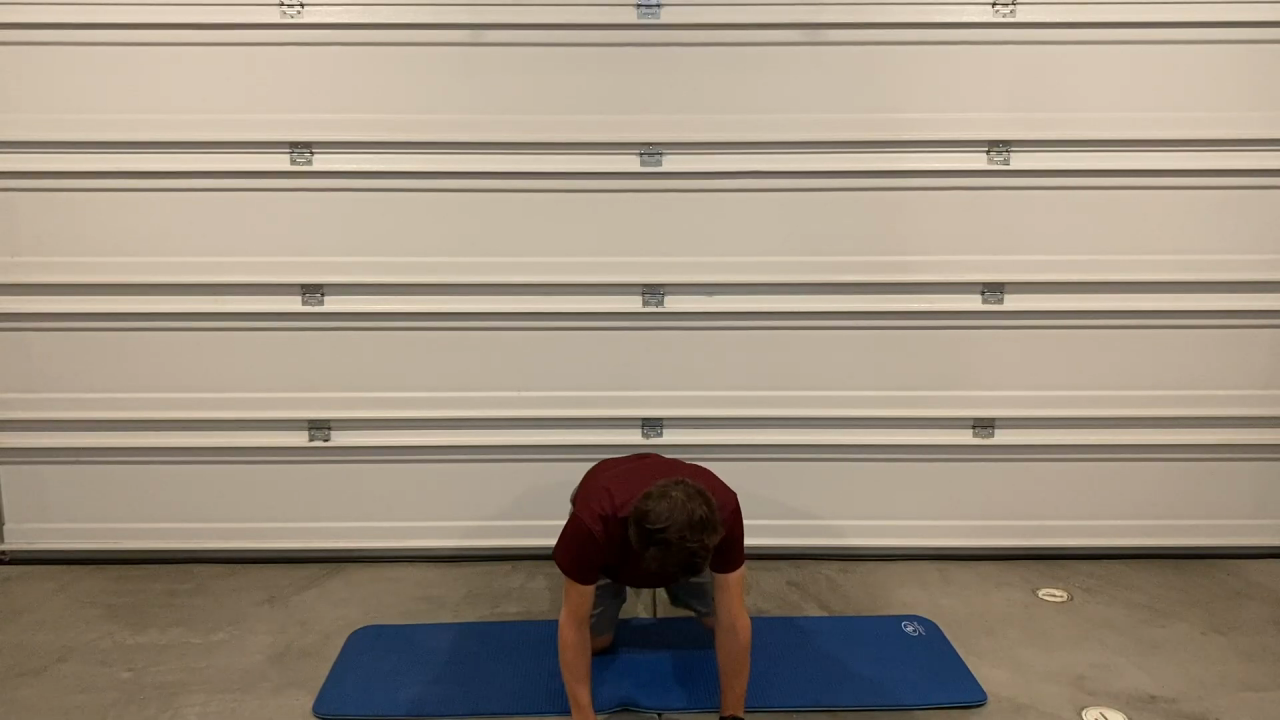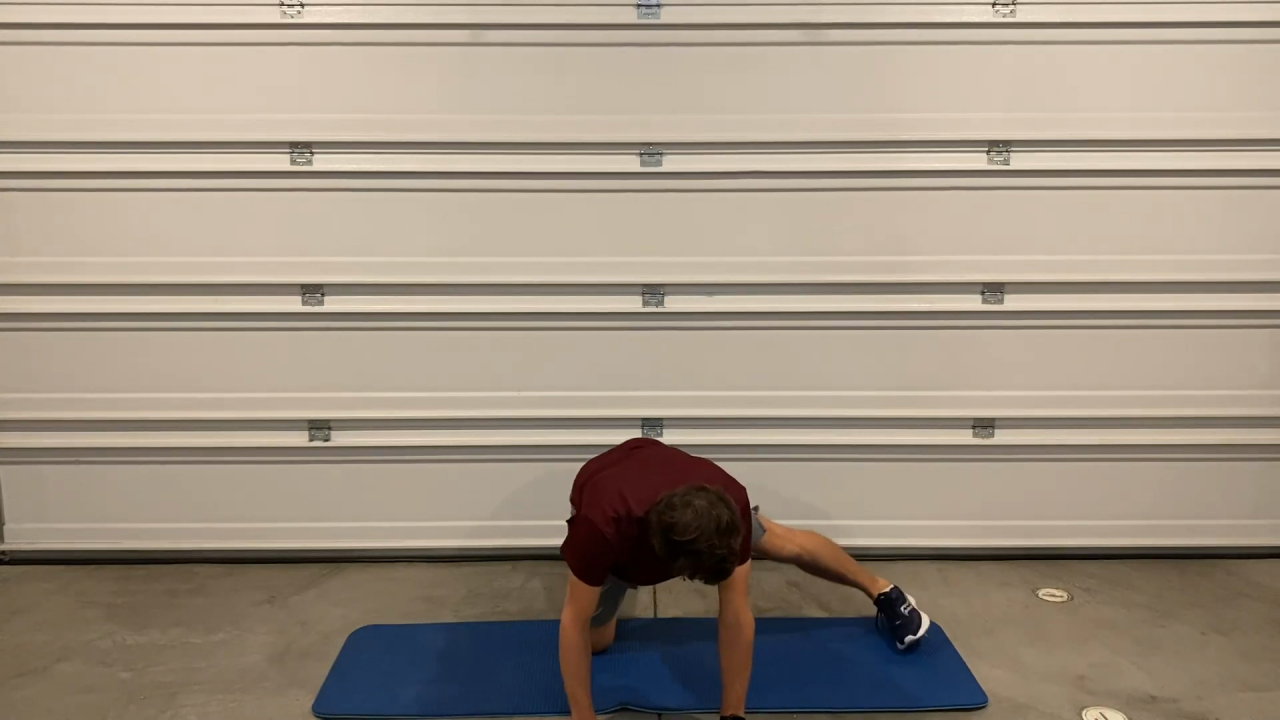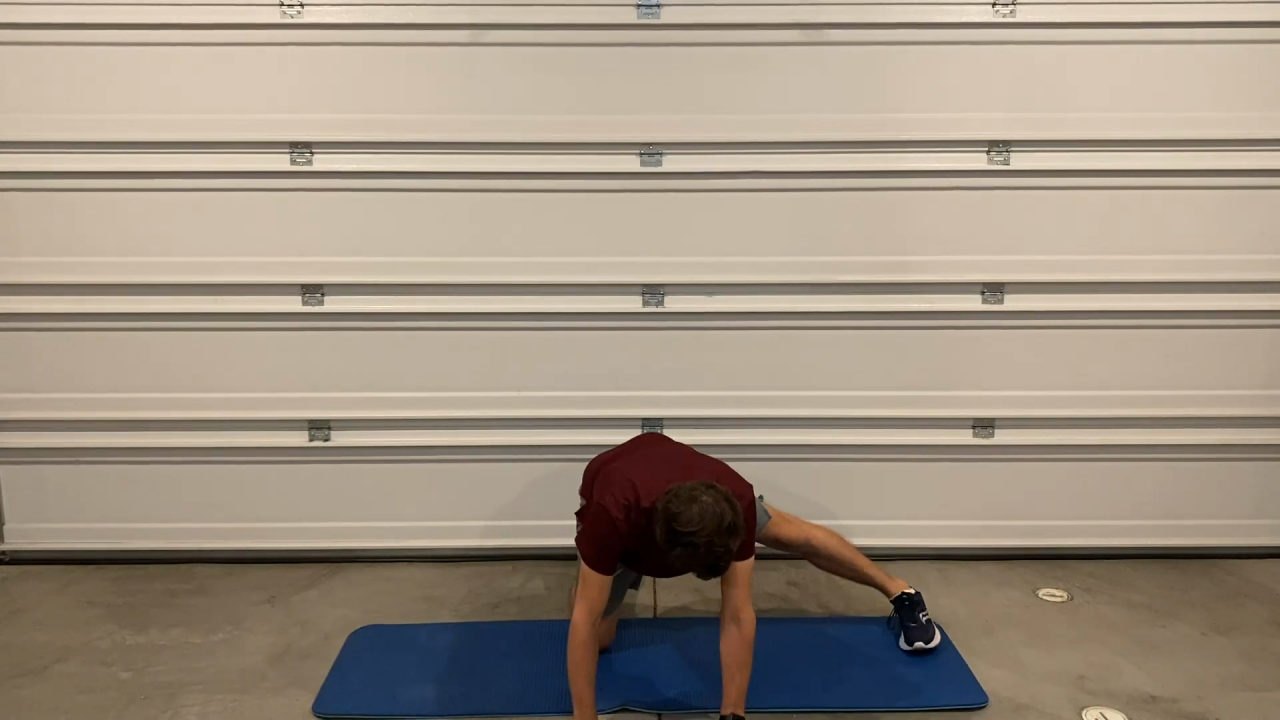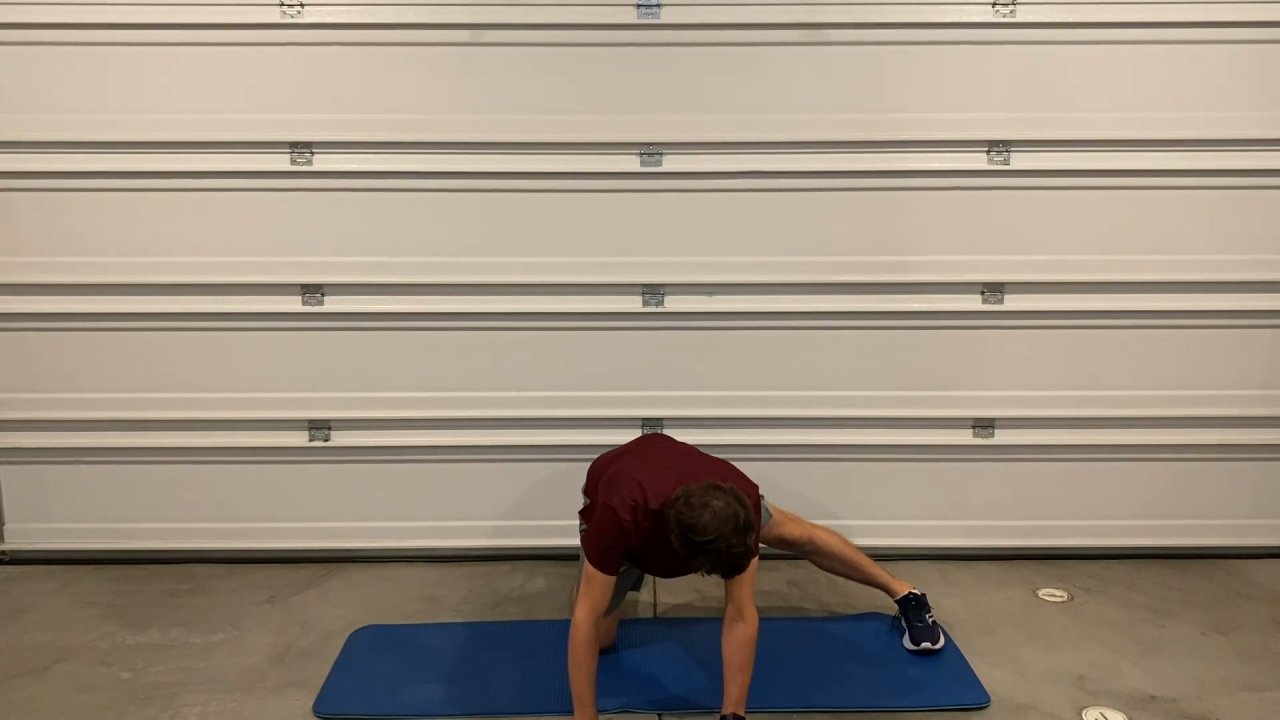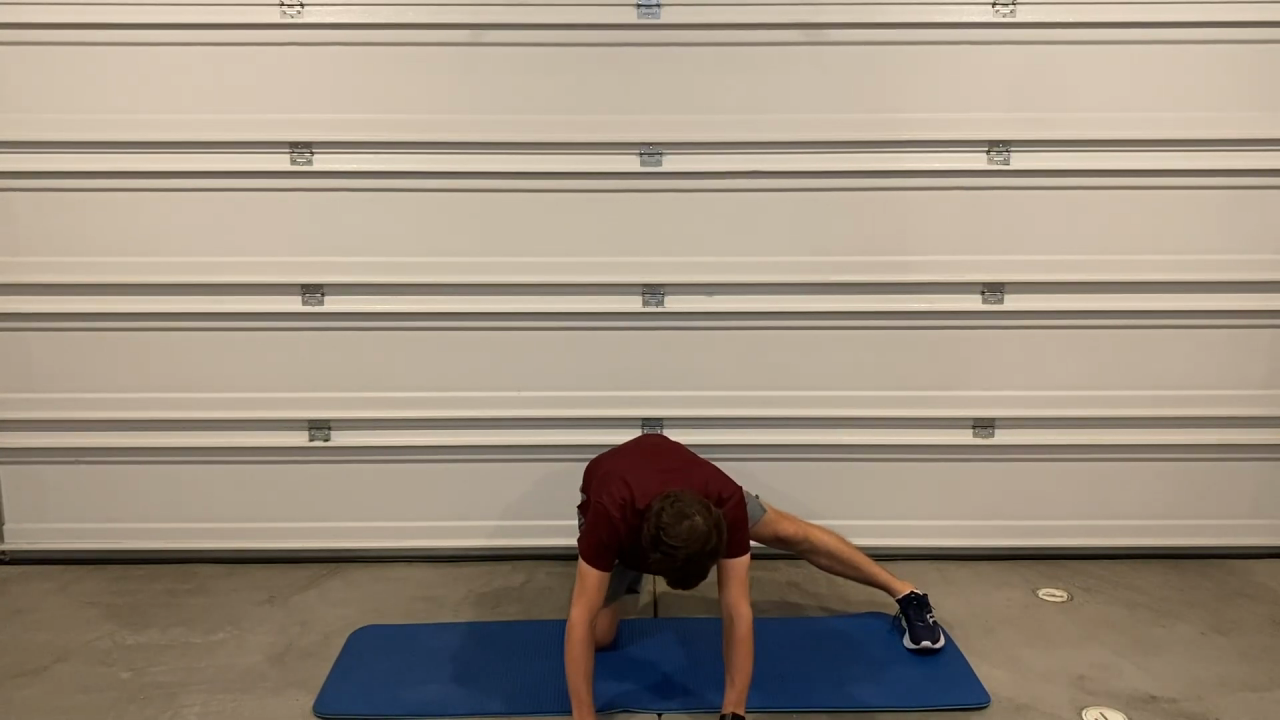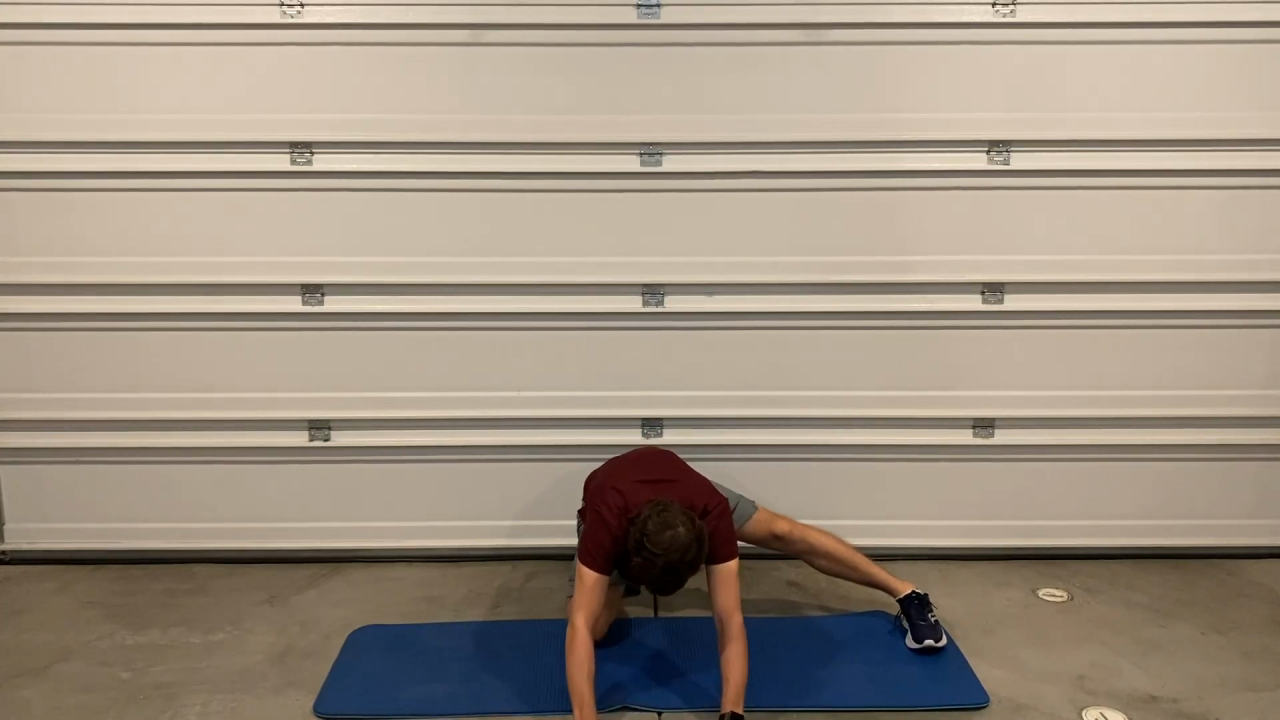
dt=0.7s
person 1, frame 1
left shoulder: (721, 509)
right shoulder: (594, 524)
left elbow: (732, 620)
right elbow: (574, 625)
right hip: (610, 534)
right knee: (597, 641)
person 1, frame 2
left shoulder: (726, 504)
right shoulder: (603, 524)
left elbow: (736, 617)
right elbow: (574, 625)
left hip: (663, 472)
left knee: (784, 544)
right knee: (596, 638)
left ankle: (881, 591)
person 1, frame 3
left shoulder: (734, 503)
right shoulder: (613, 514)
left elbow: (738, 615)
right elbow: (584, 621)
left hip: (687, 479)
left knee: (791, 534)
right knee: (598, 635)
left ankle: (899, 592)
person 1, frame 4
left shoulder: (739, 501)
right shoulder: (620, 515)
left elbow: (740, 615)
right elbow: (585, 621)
left hip: (678, 470)
right hip: (612, 488)
left knee: (792, 534)
right knee: (599, 635)
left ankle: (903, 593)
right ankle: (610, 576)
person 1, frame 5
left shoulder: (724, 503)
right shoulder: (612, 513)
left elbow: (737, 613)
right elbow: (581, 621)
left hip: (679, 479)
right hip: (617, 497)
left knee: (787, 533)
right knee: (600, 633)
left ankle: (904, 593)
right ankle: (624, 573)
person 1, frame 6
left shoulder: (710, 512)
right shoulder: (608, 521)
left elbow: (729, 618)
right elbow: (581, 625)
left hip: (671, 480)
right hip: (614, 505)
left knee: (781, 533)
right knee: (592, 623)
left ankle: (905, 593)
right ankle: (620, 581)
